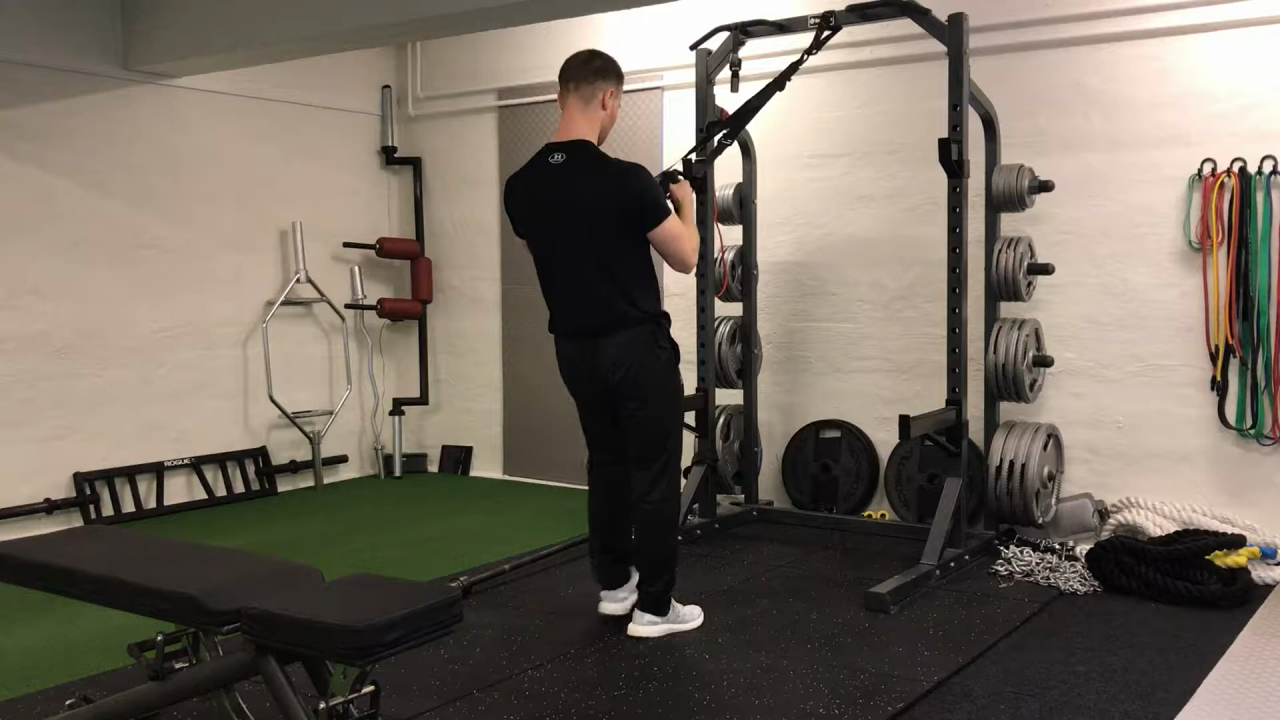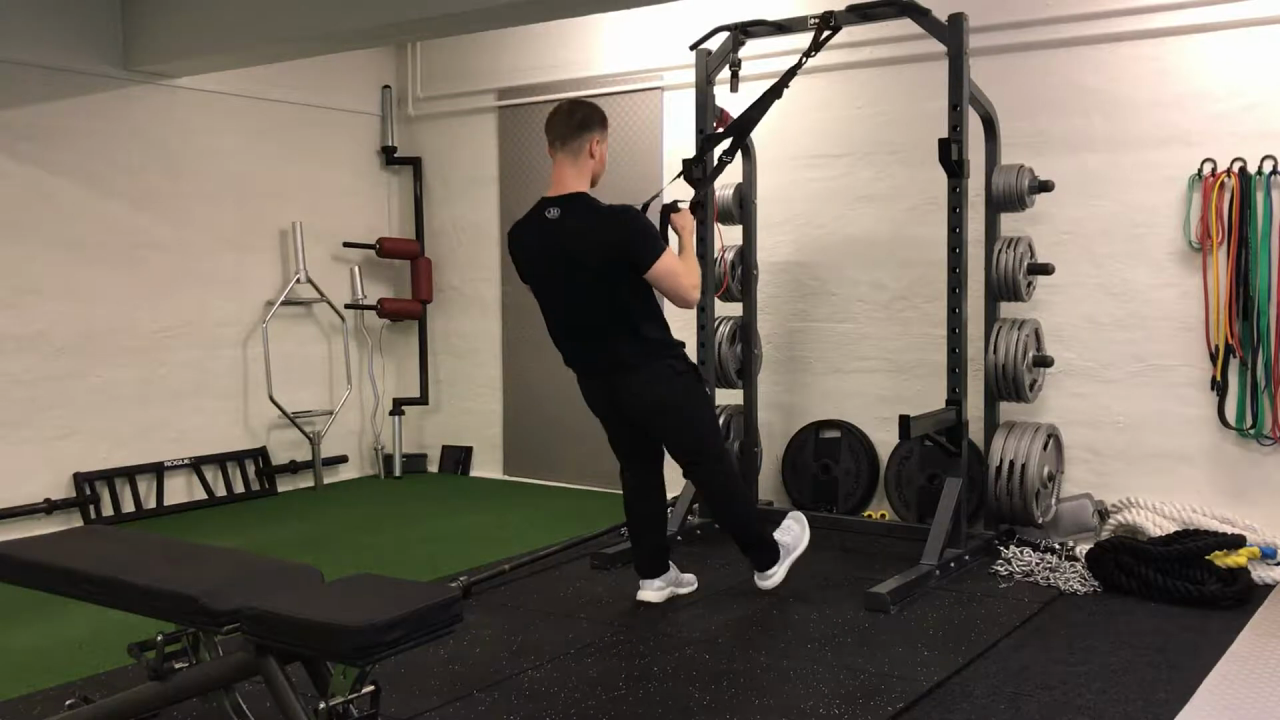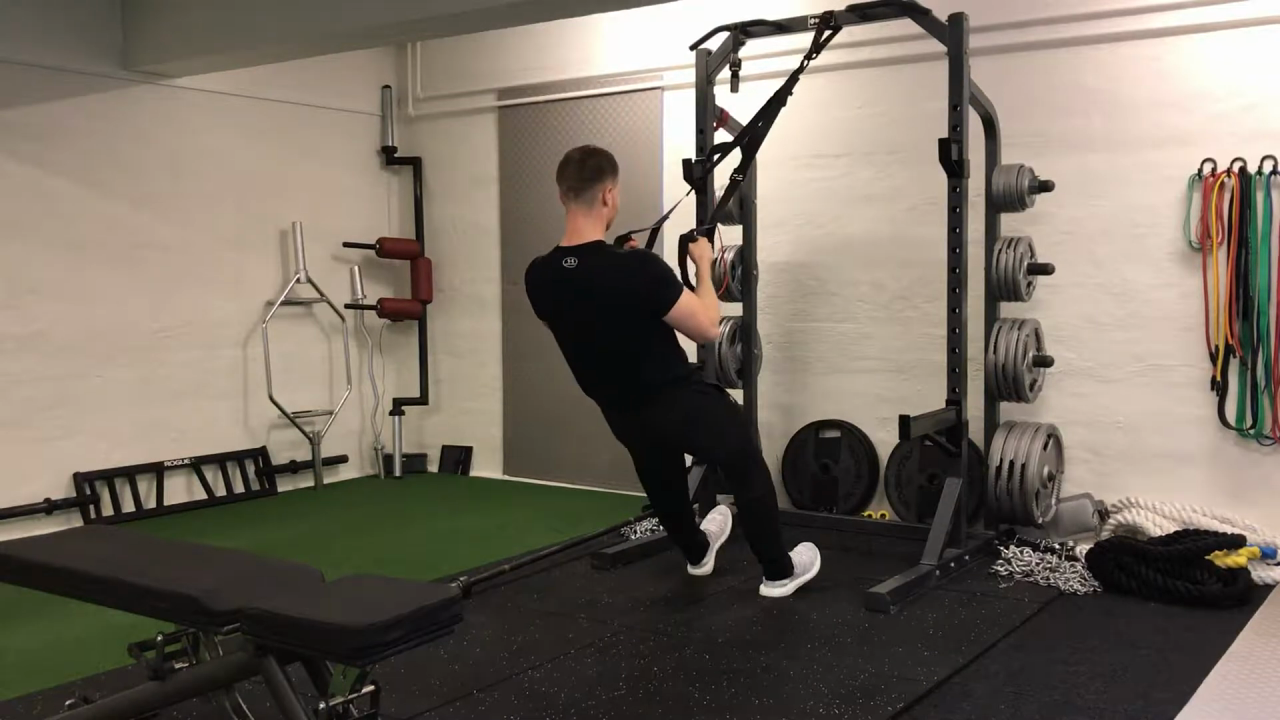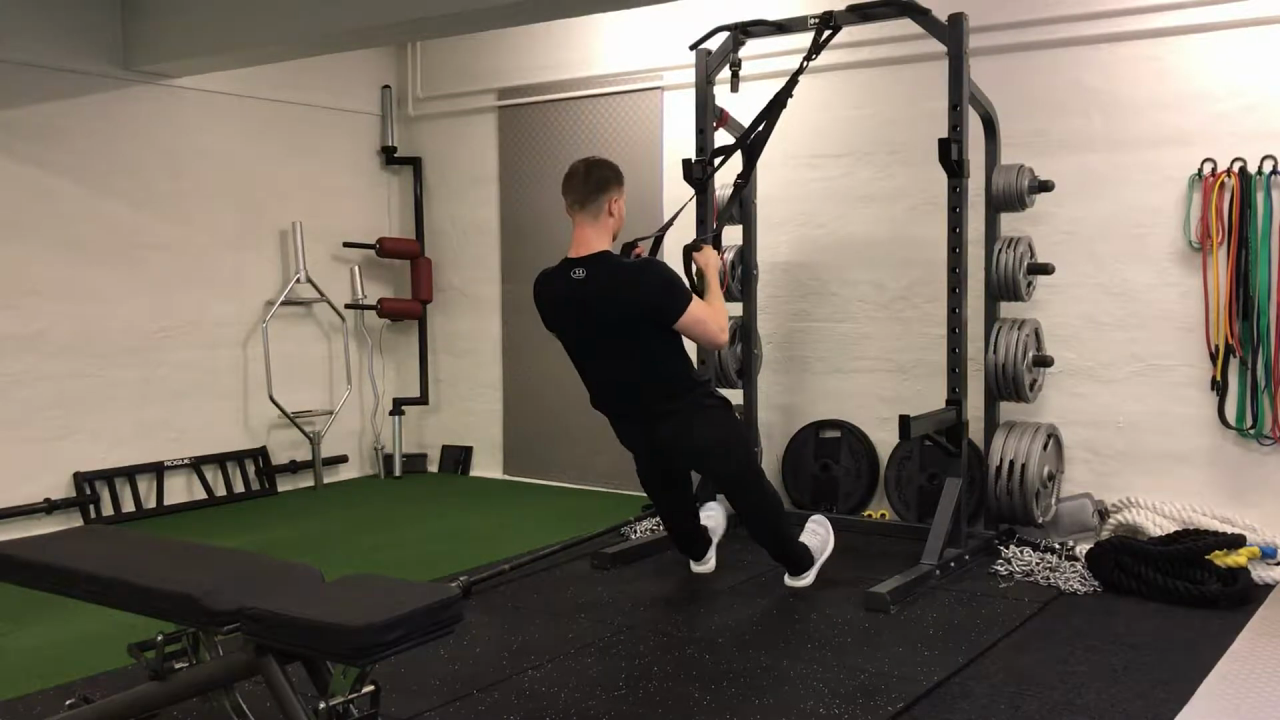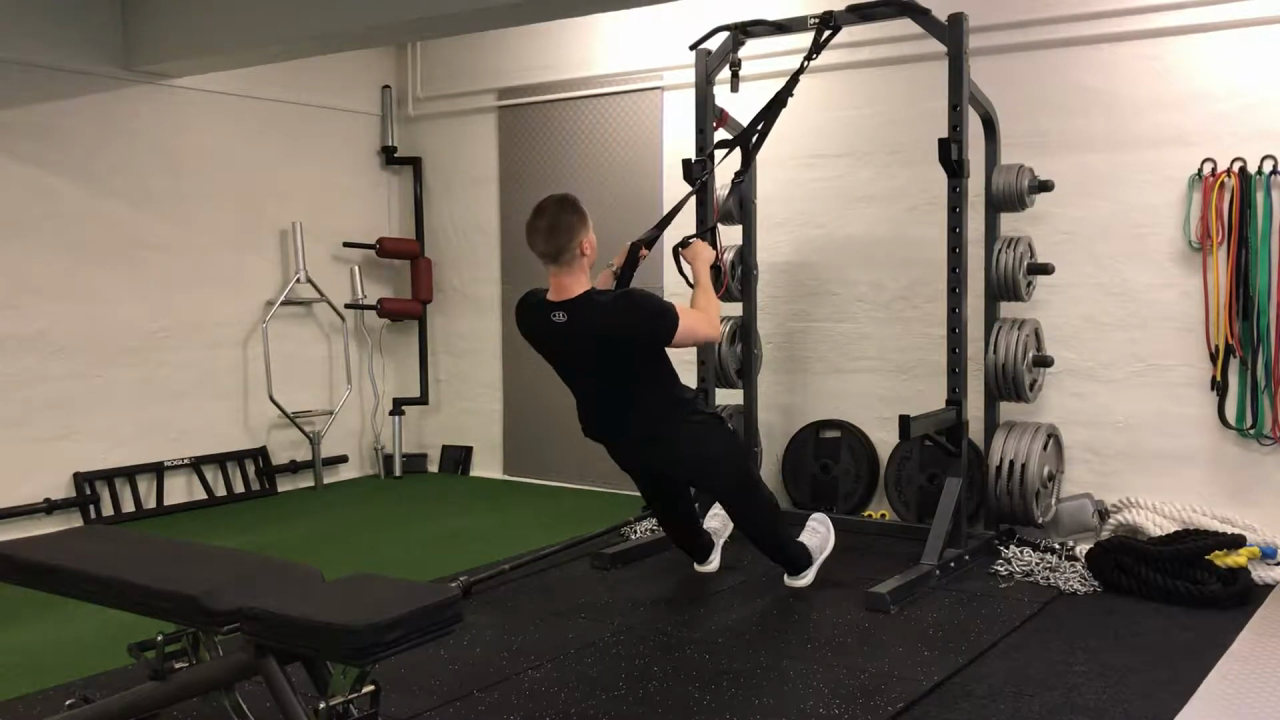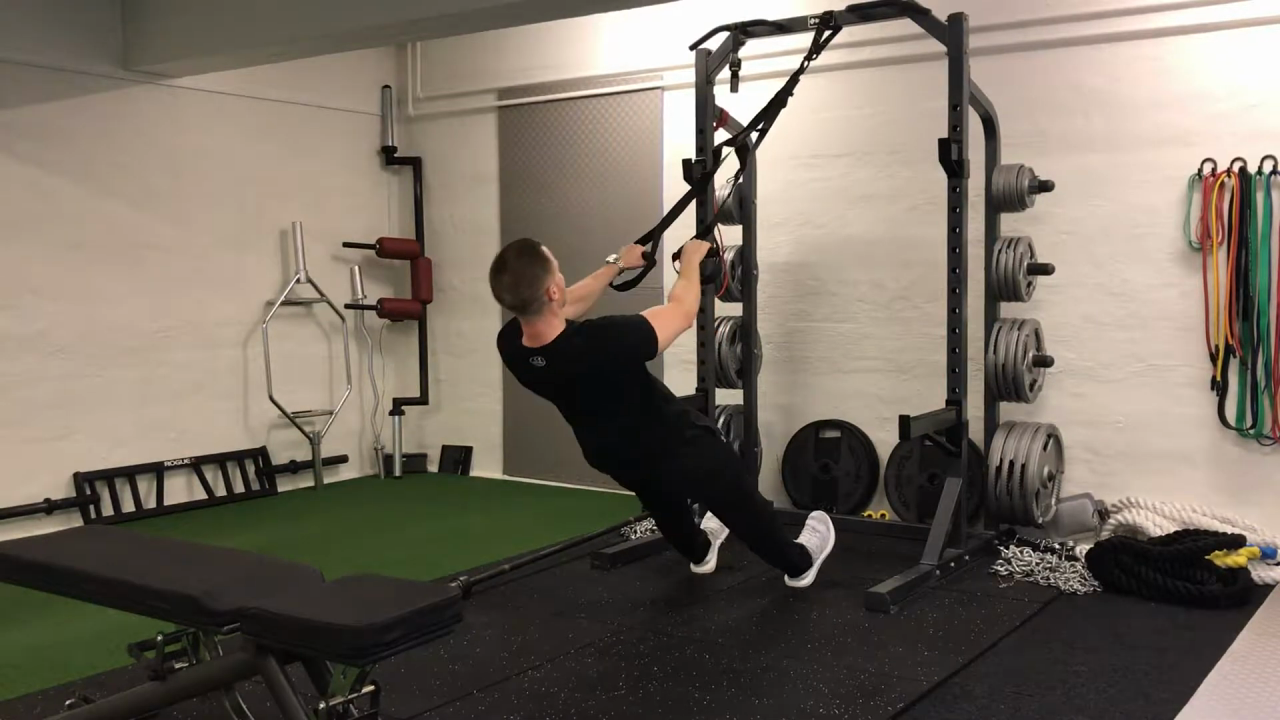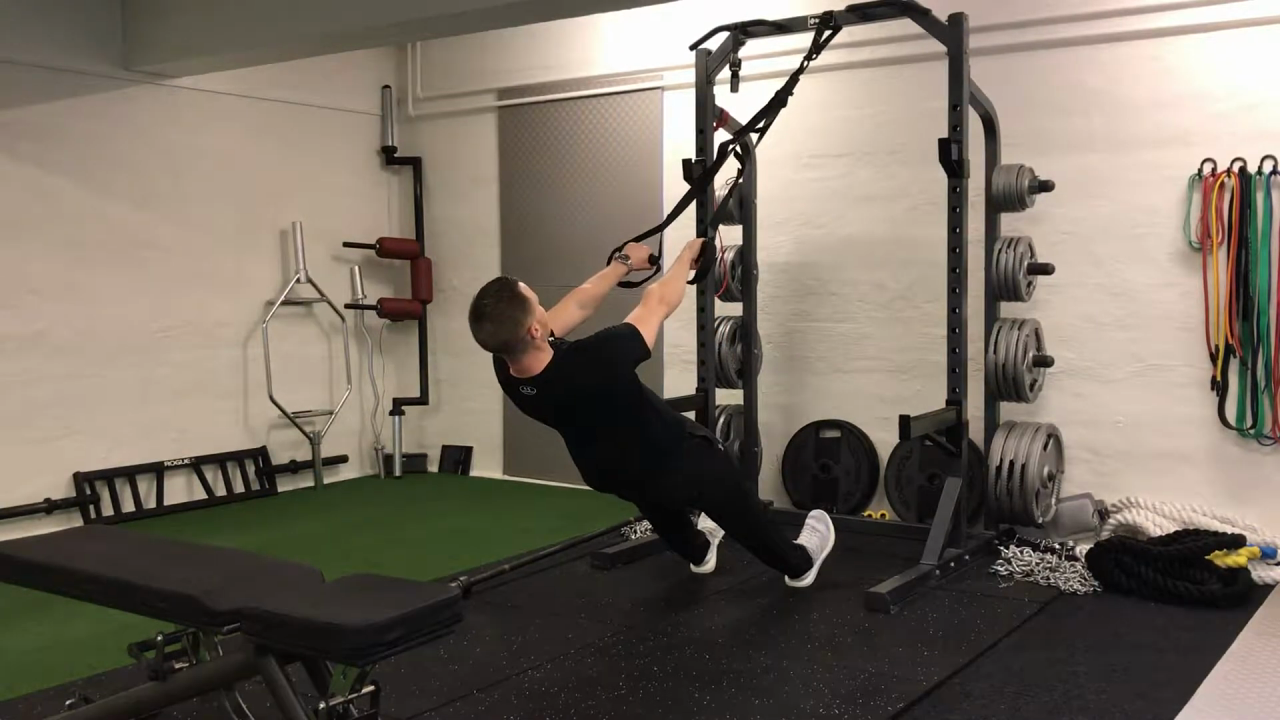
dt=0.7s
person 1, frame 1
left shoulder: (522, 186)
right shoulder: (624, 179)
right elbow: (685, 258)
right wrist: (684, 204)
left hip: (574, 348)
right hip: (635, 346)
left knee: (606, 463)
right knee: (654, 476)
left ankle: (614, 583)
right ankle: (653, 607)
person 1, frame 2
left shoulder: (524, 236)
right shoulder: (620, 224)
right elbow: (687, 292)
right wrist: (686, 235)
left hip: (596, 381)
right hip: (654, 373)
left knee: (639, 468)
right knee: (712, 468)
left ankle: (654, 573)
right ankle: (767, 559)
person 1, frame 3
left shoulder: (540, 278)
right shoulder: (637, 269)
right elbow: (706, 328)
right wrist: (703, 266)
left hip: (623, 414)
right hip: (681, 403)
left knee: (662, 475)
right knee: (746, 469)
left ankle: (696, 549)
right ankle: (779, 570)
person 1, frame 4
left shoulder: (548, 289)
right shoulder: (645, 277)
right elbow: (717, 334)
right wrist: (711, 272)
left hip: (632, 424)
right hip: (691, 417)
left knee: (666, 484)
right knee: (747, 489)
left ankle: (699, 548)
right ankle: (799, 562)
person 1, frame 5
left shoulder: (529, 314)
right shoulder: (629, 310)
right elbow: (709, 327)
left wrist: (615, 270)
right wrist: (700, 266)
left hip: (623, 443)
right hip: (684, 436)
left knee: (664, 488)
right knee: (743, 493)
left ankle: (702, 550)
right ankle: (798, 561)
person 1, frame 6
left shoulder: (511, 347)
right shoulder: (604, 343)
left elbow: (571, 304)
right elbow: (683, 313)
left wrist: (616, 263)
right wrist: (691, 260)
left hip: (616, 457)
right hip: (679, 450)
left knee: (659, 488)
right knee: (737, 502)
left ankle: (699, 550)
right ankle: (798, 563)
person 1, frame 7
left shoulder: (507, 370)
right shoulder: (593, 366)
left elbow: (578, 304)
right elbow: (657, 302)
left wrist: (625, 262)
right wrist: (687, 255)
left hip: (613, 474)
right hip: (678, 464)
right knee: (735, 507)
left ankle: (698, 551)
right ankle: (798, 564)
